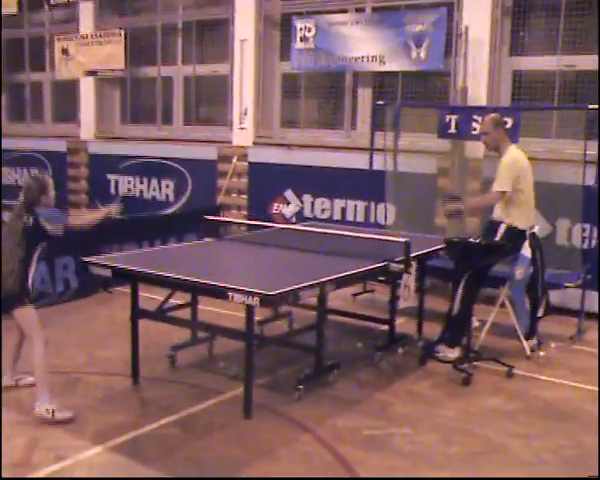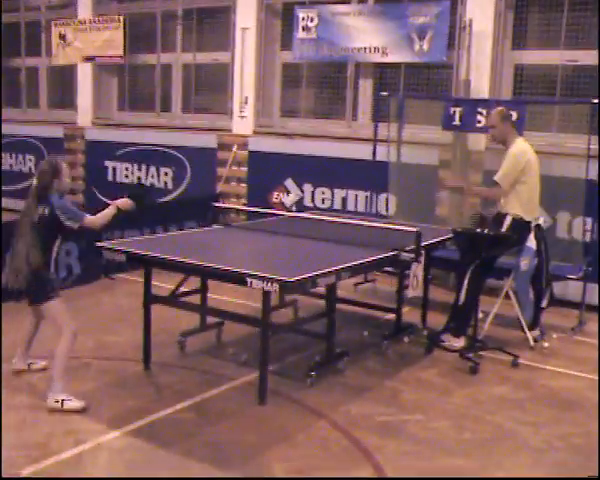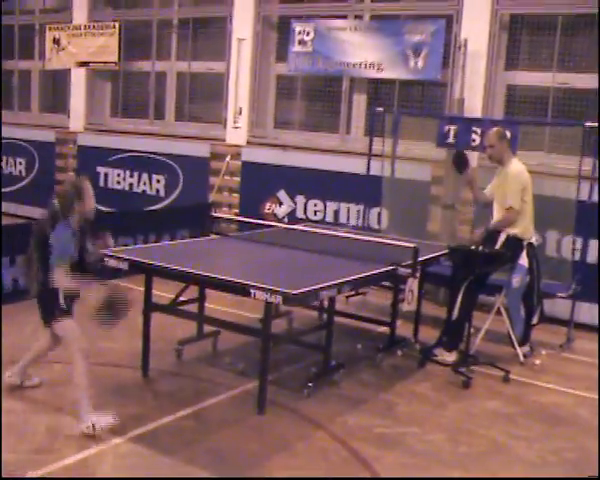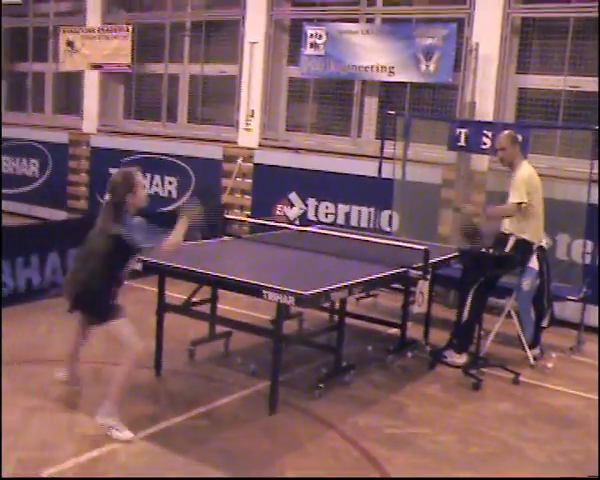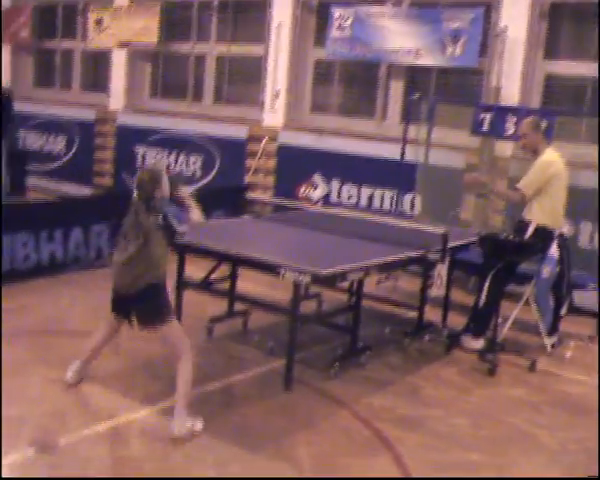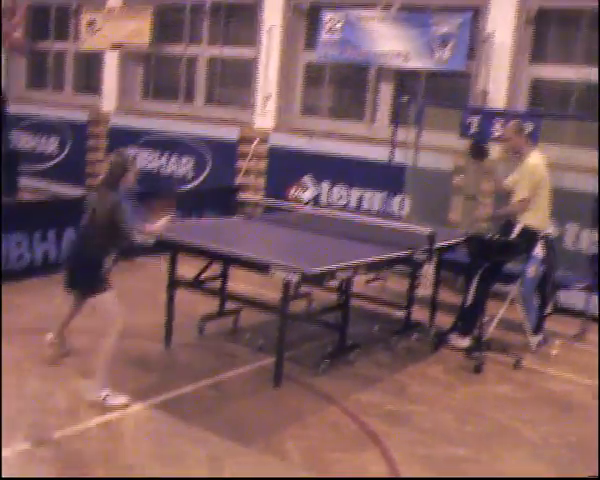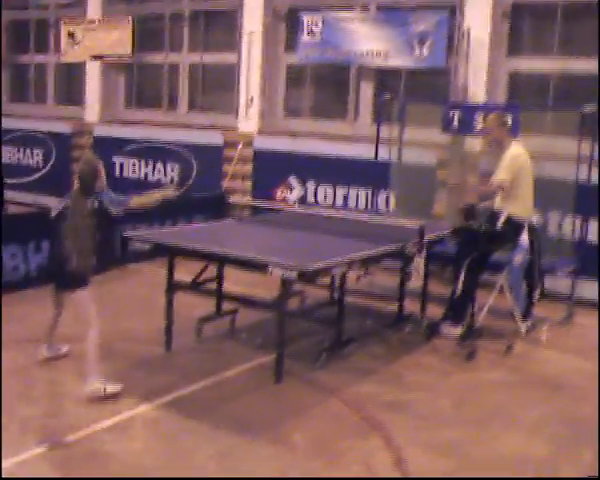
dt=0.3s
person 1, frame 1
left shoulder: (22, 214)
right shoulder: (43, 214)
right elbow: (80, 222)
right wrist: (106, 211)
left knee: (25, 330)
right knee: (38, 339)
right ankle: (44, 404)
person 1, frame 2
left shoulder: (37, 202)
right shoulder: (59, 205)
right elbow: (94, 222)
right wrist: (115, 205)
left hip: (26, 273)
right hip: (39, 276)
left knee: (39, 316)
right knee: (69, 330)
left ankle: (21, 360)
right ankle: (57, 394)
person 1, frame 3
left shoulder: (79, 228)
right shoulder: (62, 234)
left elbow: (83, 257)
right elbow: (59, 279)
left wrist: (100, 246)
right wrist: (92, 287)
left hip: (61, 296)
right hip: (55, 298)
left knee: (55, 339)
right knee: (79, 350)
left ankle: (16, 374)
right ankle: (88, 418)
person 1, frame 4
left shoulder: (112, 215)
right shoulder: (130, 225)
right elbow: (167, 245)
right wrist: (184, 222)
left hip: (86, 287)
right hip: (100, 293)
left knee: (84, 329)
right knee: (133, 351)
left ankle: (70, 371)
right ankle: (107, 414)
person 1, frame 5
left shoulder: (133, 216)
right shoulder: (165, 216)
left elbow: (121, 250)
right elbow: (196, 218)
right wrist: (187, 199)
left hip: (125, 289)
right hip: (150, 294)
left knee: (111, 327)
right knee: (185, 353)
left ankle: (77, 370)
right ankle: (181, 420)
person 1, frame 6
left shoulder: (98, 194)
right shoulder: (119, 200)
right elbow: (149, 232)
right wrist: (166, 220)
left hip: (78, 263)
right hip: (91, 268)
left knee: (79, 302)
right knee: (116, 325)
left ankle: (56, 338)
right ankle: (100, 389)
person 1, frame 7
left shoulder: (71, 199)
right shoulder: (98, 201)
left elbow: (54, 218)
right elbow: (138, 203)
right wrist: (164, 193)
left hip: (60, 263)
right hip: (76, 267)
left knee: (59, 306)
right knee: (92, 322)
left ankle: (49, 347)
right ankle: (94, 381)
person 2, frame 1
left shoulder: (510, 159)
right shoulder: (514, 156)
left elbow: (495, 198)
left wrist: (461, 206)
right wrist: (467, 205)
left hip: (508, 229)
right hip: (513, 227)
left knee: (467, 273)
left ankle: (450, 343)
person 2, frame 2
left shoulder: (516, 152)
right shoulder: (522, 149)
left elbow: (496, 192)
left wrist: (462, 186)
right wrist: (496, 211)
left hip: (513, 221)
right hip: (520, 220)
left knee: (472, 263)
left ankle: (456, 333)
person 2, frame 3
left shoulder: (514, 172)
right shoulder: (503, 172)
left elbow: (512, 215)
right elbow: (484, 198)
left wrist: (484, 231)
right wrist: (471, 182)
left hip: (508, 238)
right hip: (507, 238)
left knee: (463, 278)
left ankle: (448, 346)
person 2, frame 4
left shoulder: (523, 174)
right shoulder: (519, 173)
left elbow: (513, 210)
left wrist: (483, 212)
right wrist: (489, 211)
left hip: (517, 241)
right hip: (522, 241)
left knee: (473, 280)
left ankle: (458, 349)
person 2, frame 5
left shoulder: (545, 162)
right shoulder: (553, 159)
left elbow: (517, 196)
left wrist: (484, 182)
left hip: (537, 228)
right hip: (549, 229)
left knee: (494, 269)
left ankle: (475, 334)
person 2, frame 6
left shoulder: (531, 164)
right shoulder: (533, 161)
left elbow: (519, 206)
right elbow: (509, 186)
left wrist: (489, 216)
left hip: (523, 229)
right hip: (532, 230)
left knee: (481, 267)
left ankle: (462, 332)
person 2, frame 7
left shoulder: (513, 155)
right shoulder: (516, 152)
left elbow: (497, 188)
left hip: (507, 219)
right hip: (516, 219)
left knee: (467, 256)
left ankle: (454, 321)
